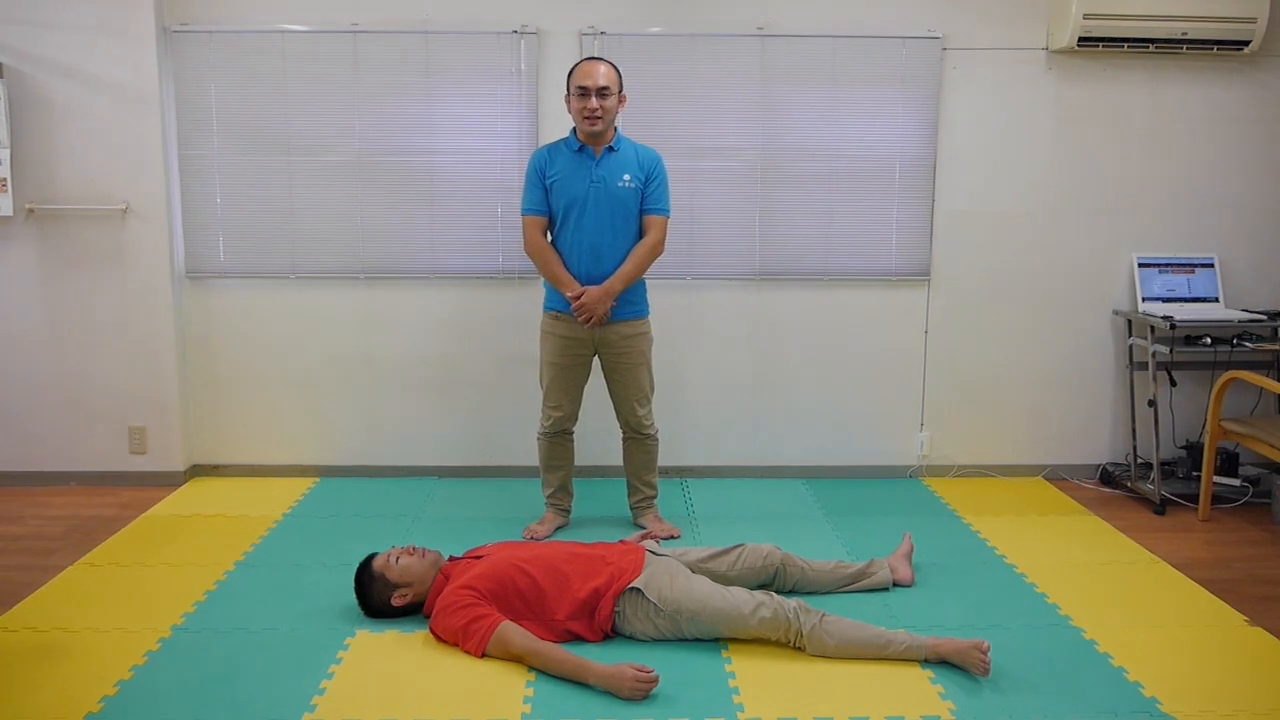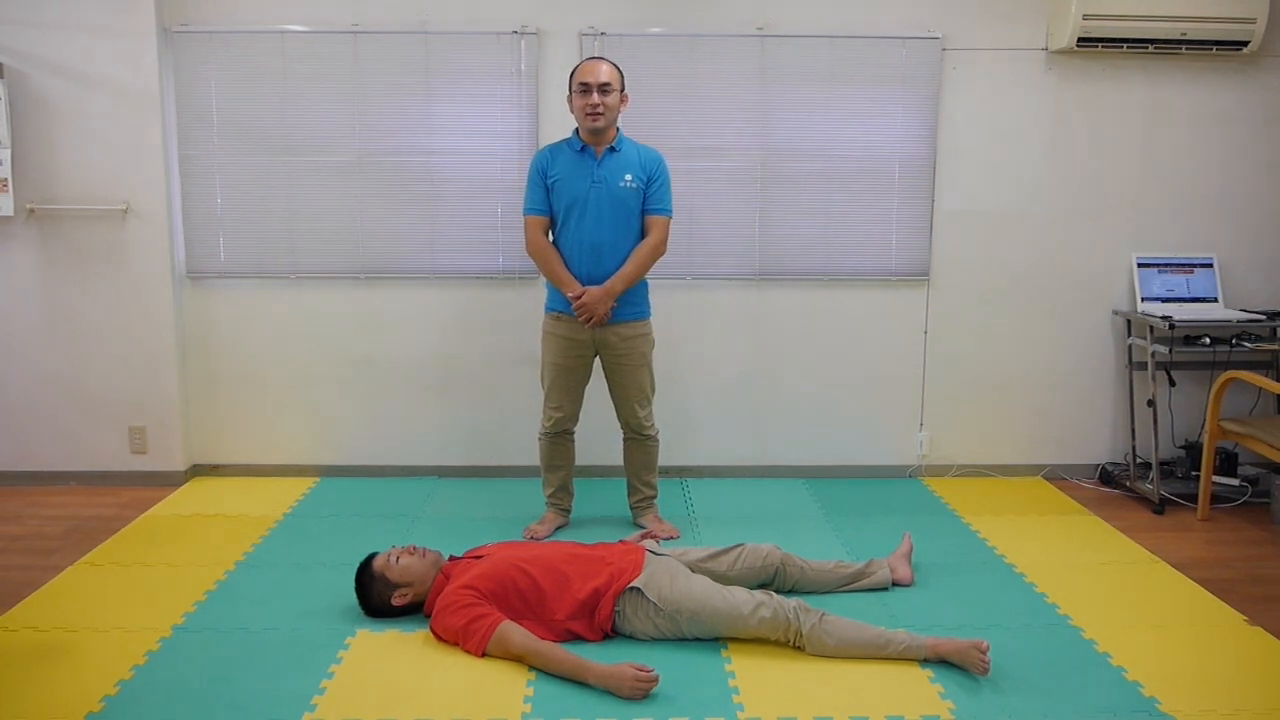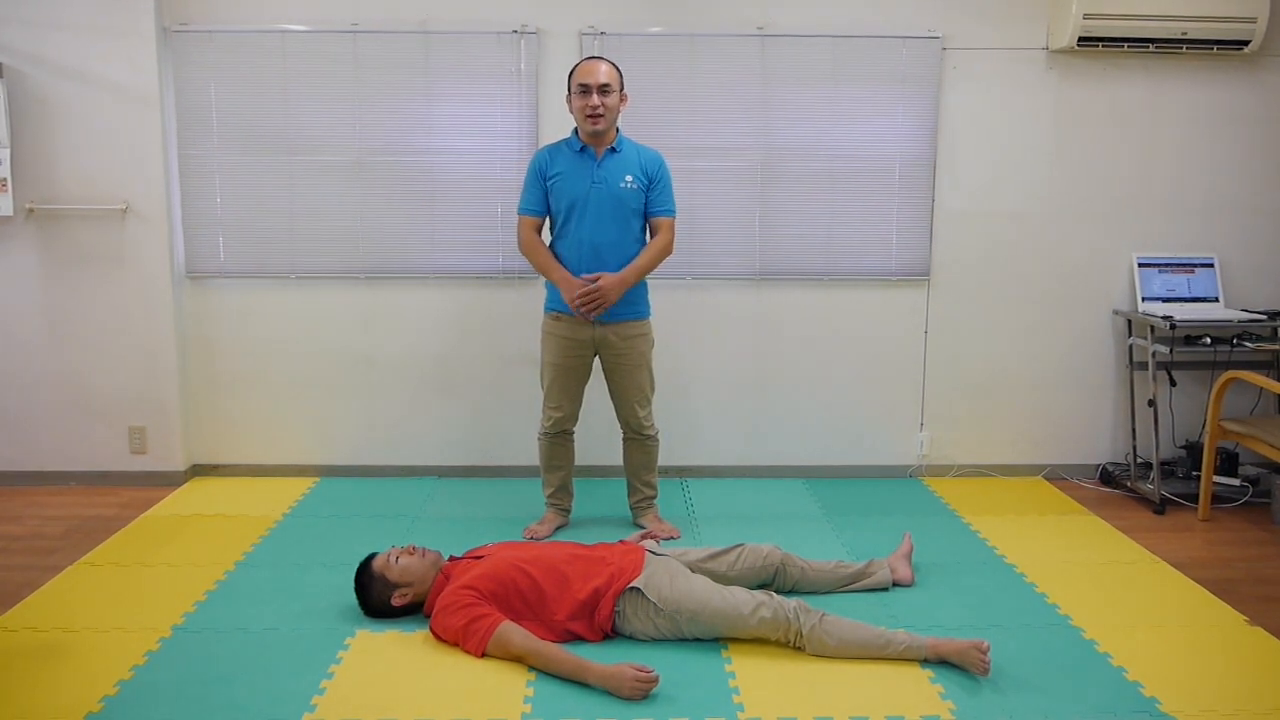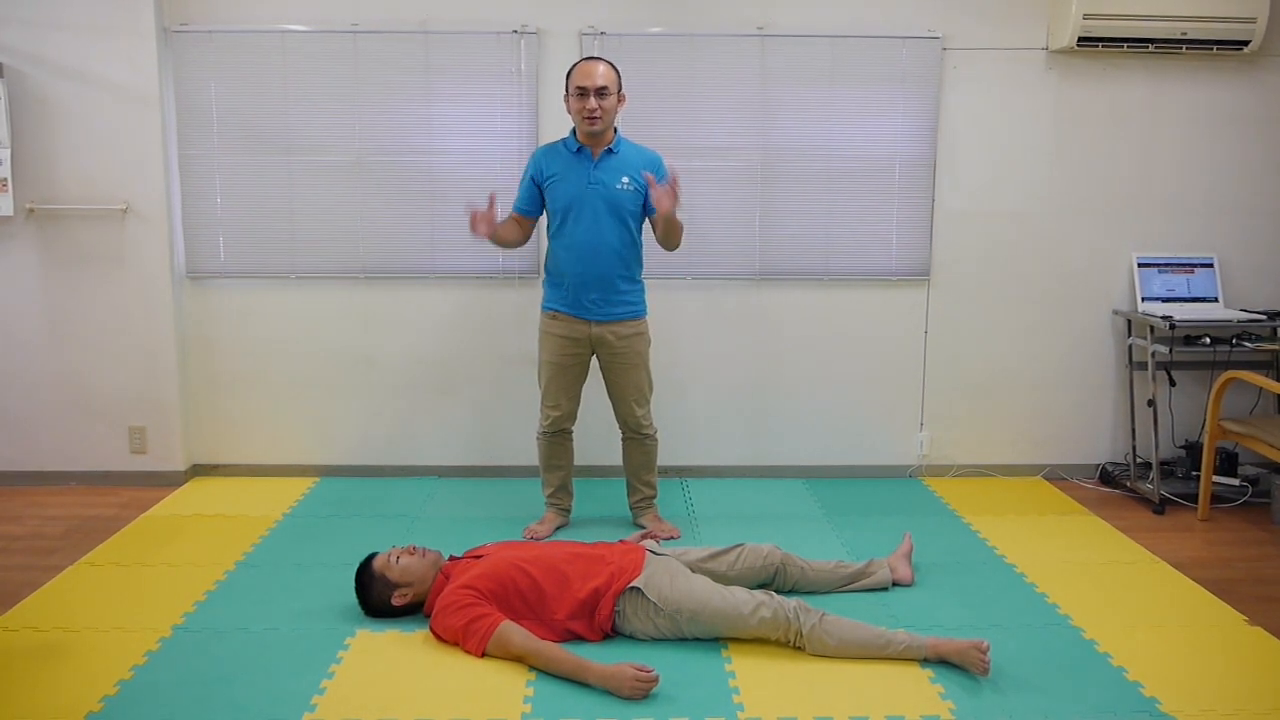
dt=1s
person 1, frame 1
left shoulder: (469, 560)
right shoulder: (453, 610)
right elbow: (524, 647)
left wrist: (621, 544)
right wrist: (602, 676)
left hip: (637, 561)
right hip: (632, 601)
left knee: (767, 560)
right knee: (784, 618)
left ankle: (885, 570)
right ankle: (935, 648)
person 1, frame 2
left shoulder: (470, 562)
right shoulder: (454, 610)
right elbow: (524, 646)
left wrist: (621, 544)
right wrist: (601, 675)
left hip: (635, 560)
right hip: (634, 600)
left knee: (768, 560)
right knee: (785, 616)
left ankle: (886, 570)
right ankle: (935, 646)
person 1, frame 3
left shoulder: (469, 563)
right shoulder: (453, 610)
right elbow: (525, 647)
left wrist: (617, 545)
right wrist: (601, 676)
left hip: (635, 561)
right hip: (633, 599)
left knee: (768, 560)
right knee: (784, 617)
left ankle: (886, 570)
right ankle: (934, 647)
person 1, frame 4
left shoulder: (469, 561)
right shoulder: (453, 609)
right elbow: (525, 646)
left wrist: (620, 544)
right wrist: (601, 675)
left hip: (635, 560)
right hip: (633, 600)
left knee: (767, 560)
right knee: (784, 617)
left ankle: (886, 570)
right ankle: (934, 647)
person 2, frame 1
left shoulder: (647, 162)
right shoulder: (545, 161)
left elbow: (654, 239)
right elbow: (534, 239)
left wrist: (605, 293)
right wrist: (575, 294)
left hip: (628, 316)
right hip: (562, 315)
left knee: (638, 422)
right knee: (555, 422)
left ankle: (645, 508)
right ankle: (556, 508)
person 2, frame 2
left shoulder: (649, 162)
right shoulder: (547, 161)
left elbow: (656, 240)
right elbow: (536, 239)
left wrist: (607, 293)
right wrist: (576, 294)
left hip: (630, 318)
right hip: (563, 317)
left knee: (639, 423)
right knee: (556, 422)
left ankle: (645, 507)
right ankle: (557, 507)
person 2, frame 3
left shoulder: (649, 163)
right shoulder: (546, 161)
left elbow: (664, 237)
right elbow: (527, 235)
left wrist: (620, 281)
right wrist: (565, 282)
left hip: (629, 317)
right hip: (564, 317)
left knee: (639, 423)
right knee: (556, 422)
left ankle: (645, 508)
right ankle: (556, 507)
person 2, frame 4
left shoulder: (646, 162)
right shoulder: (544, 161)
left elbow: (669, 240)
right elbow: (519, 229)
left wrist: (668, 215)
right wrist: (493, 229)
left hip: (625, 317)
right hip: (560, 316)
left knee: (638, 422)
right knee: (554, 421)
left ankle: (645, 507)
right ankle: (556, 507)
